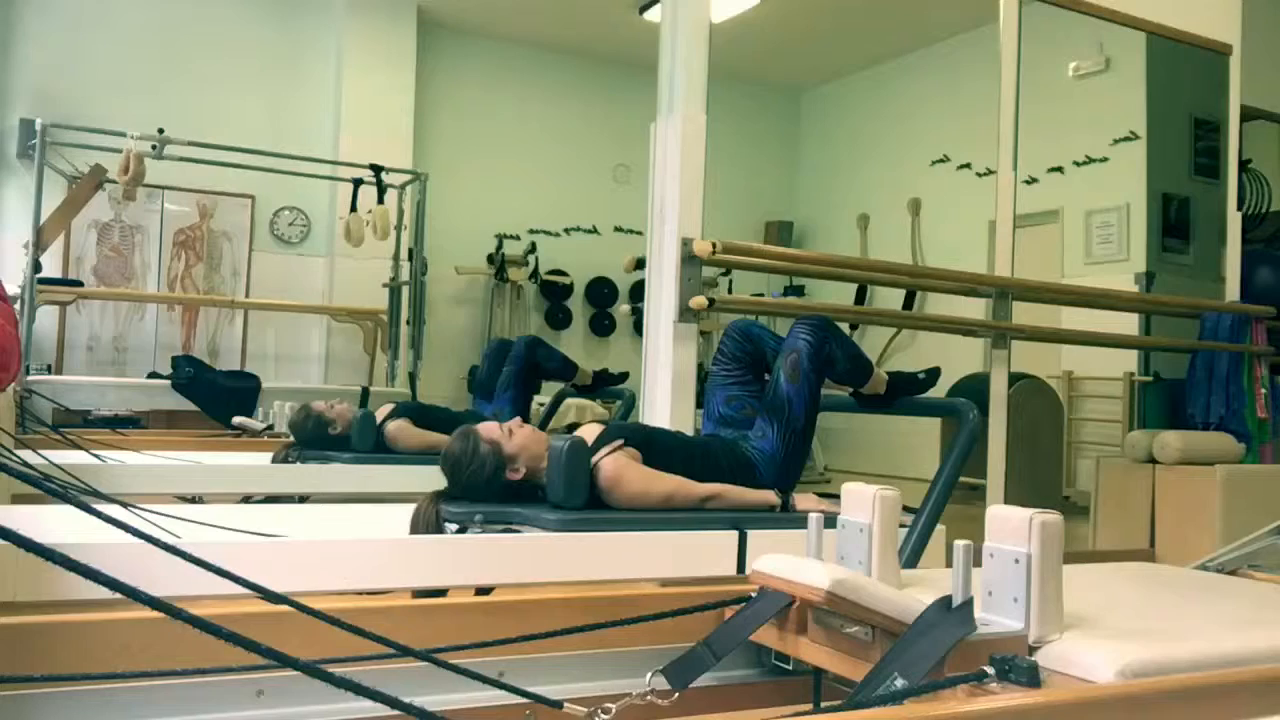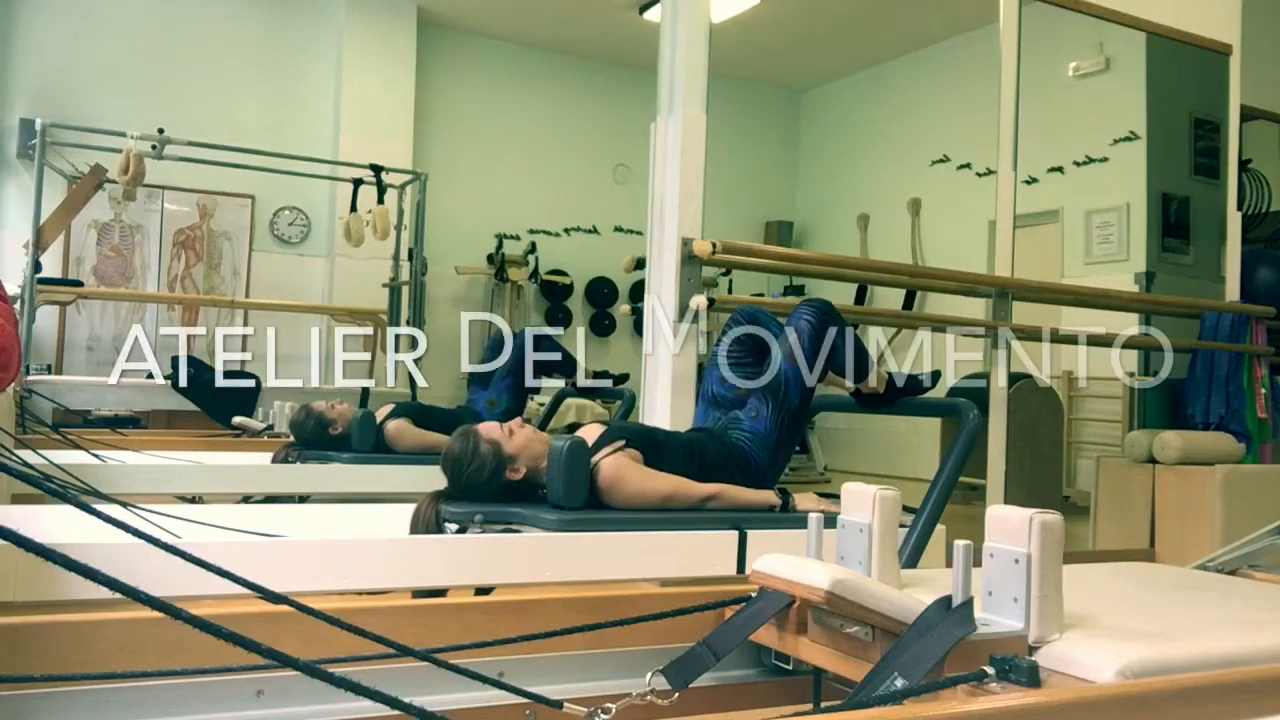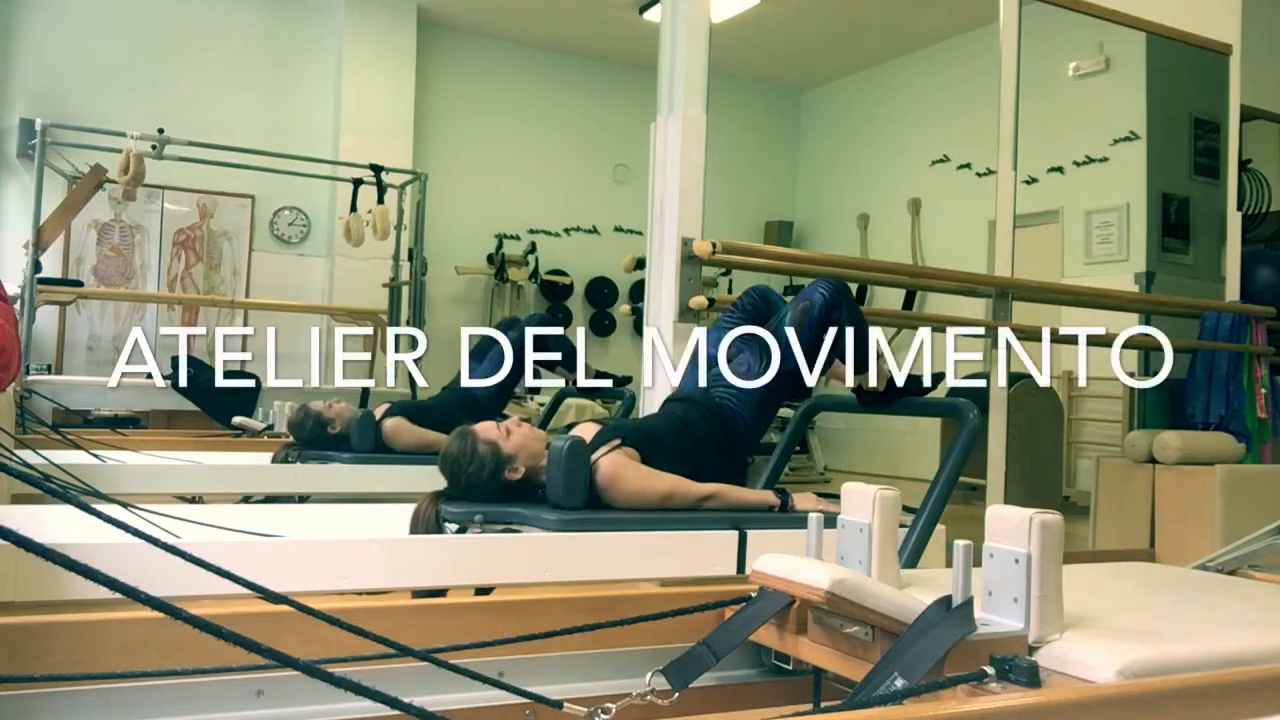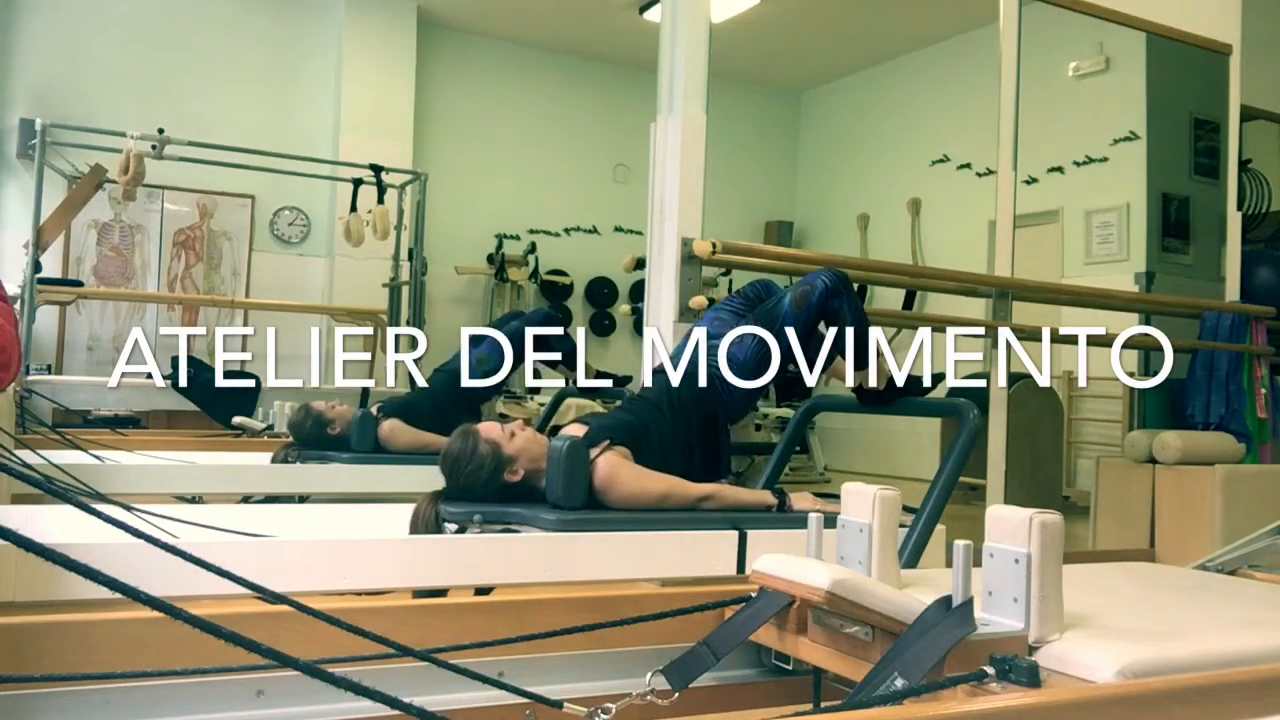
dt=1s
person 1, frame 1
right shoulder: (607, 478)
right elbow: (705, 495)
right wrist: (787, 501)
left hip: (721, 445)
right hip: (755, 461)
left knee: (743, 333)
right knee: (811, 330)
left ankle: (844, 381)
right ankle: (881, 388)
person 1, frame 2
right shoulder: (607, 478)
right elbow: (705, 496)
right wrist: (786, 501)
left hip: (709, 437)
right hip: (743, 453)
left knee: (747, 320)
right knee: (814, 313)
left ankle: (846, 379)
right ankle: (878, 385)
person 1, frame 3
right shoulder: (605, 478)
right elbow: (703, 494)
right wrist: (786, 501)
left hip: (691, 409)
right hip: (724, 419)
left knee: (761, 298)
right knee: (826, 294)
left ankle: (849, 377)
right ankle: (875, 385)
person 1, frame 4
right shoulder: (602, 477)
right elbow: (700, 495)
right wrist: (785, 501)
left hip: (679, 382)
right hip: (712, 390)
left knee: (765, 292)
right knee: (826, 285)
left ankle: (856, 379)
right ankle: (874, 382)
person 2, frame 1
left shoulder: (372, 423)
right shoulder: (392, 433)
right elbow: (453, 444)
left hip: (478, 418)
right hip: (491, 427)
left knee: (501, 346)
right knee: (527, 346)
left ankle: (579, 379)
right ankle: (591, 381)
person 2, frame 2
right shoulder: (392, 433)
left hip: (471, 413)
right hip: (486, 422)
left knee: (504, 339)
right knee: (529, 339)
left ankle: (577, 377)
right ankle: (590, 381)
person 2, frame 3
right shoulder: (390, 432)
left hip: (457, 398)
right hip: (473, 405)
left knee: (512, 324)
right knee: (535, 324)
left ankle: (576, 374)
right ankle: (590, 379)
person 2, frame 4
right shoulder: (387, 433)
left hip: (450, 382)
right hip: (465, 387)
left knee: (518, 319)
right knee: (541, 320)
left ankle: (582, 376)
right ankle: (591, 378)
